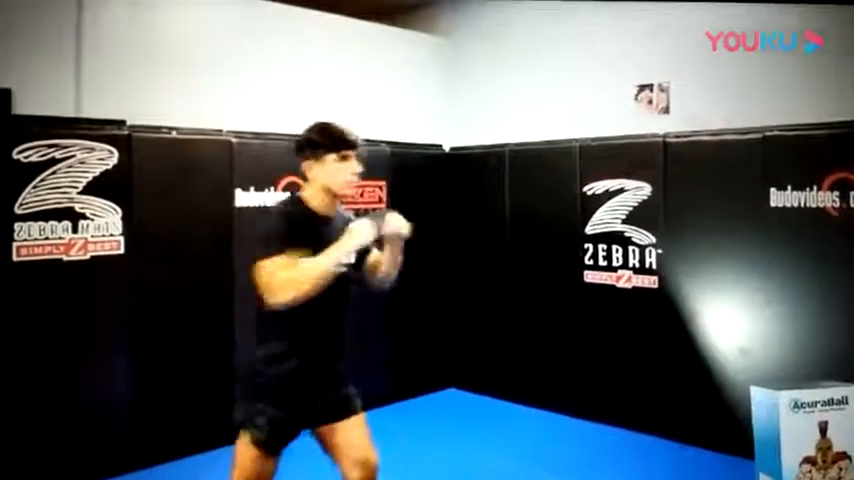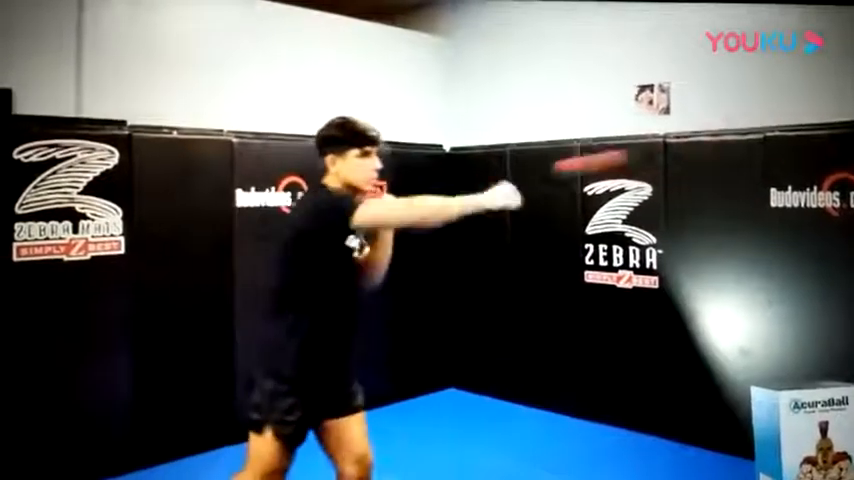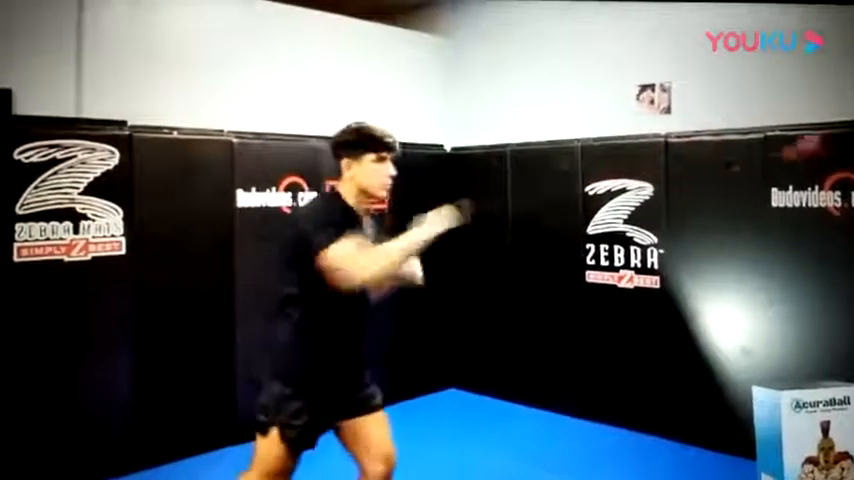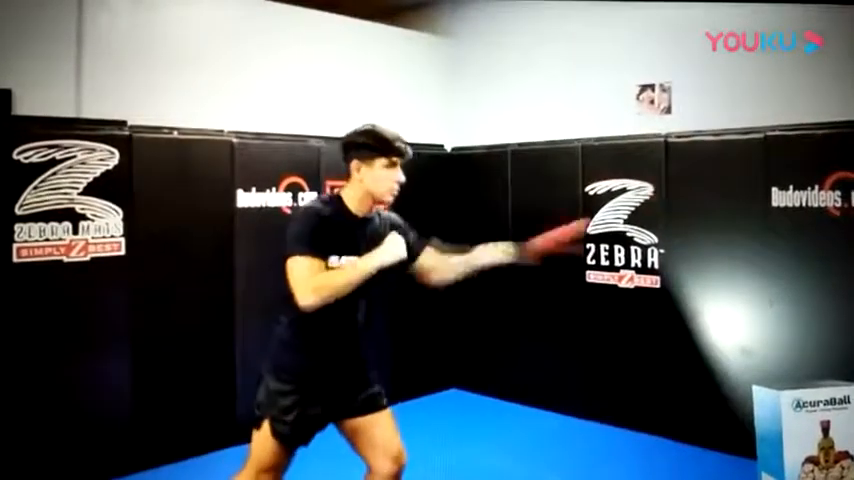
dt=0.2s
person 1, frame 1
left shoulder: (345, 222)
right shoulder: (283, 220)
left elbow: (381, 278)
right elbow: (283, 291)
left wrist: (394, 242)
right wrist: (344, 248)
left hip: (326, 373)
right hip: (275, 374)
person 1, frame 2
left shoulder: (358, 213)
right shoulder: (321, 206)
left elbow: (369, 277)
right elbow: (399, 212)
left wrist: (384, 235)
right wrist: (487, 199)
left hip: (336, 365)
right hip: (291, 365)
person 1, frame 3
left shoulder: (360, 220)
right shoulder: (319, 215)
right elbow: (358, 271)
left wrist: (400, 273)
right wrist: (421, 233)
left hip: (348, 366)
right hip: (300, 368)
person 1, frame 4
left shoulder: (388, 225)
right shoulder: (312, 220)
left elbow: (435, 271)
right elbow: (309, 294)
left wrist: (486, 255)
right wrist: (376, 259)
left hip: (352, 367)
right hip: (296, 371)
